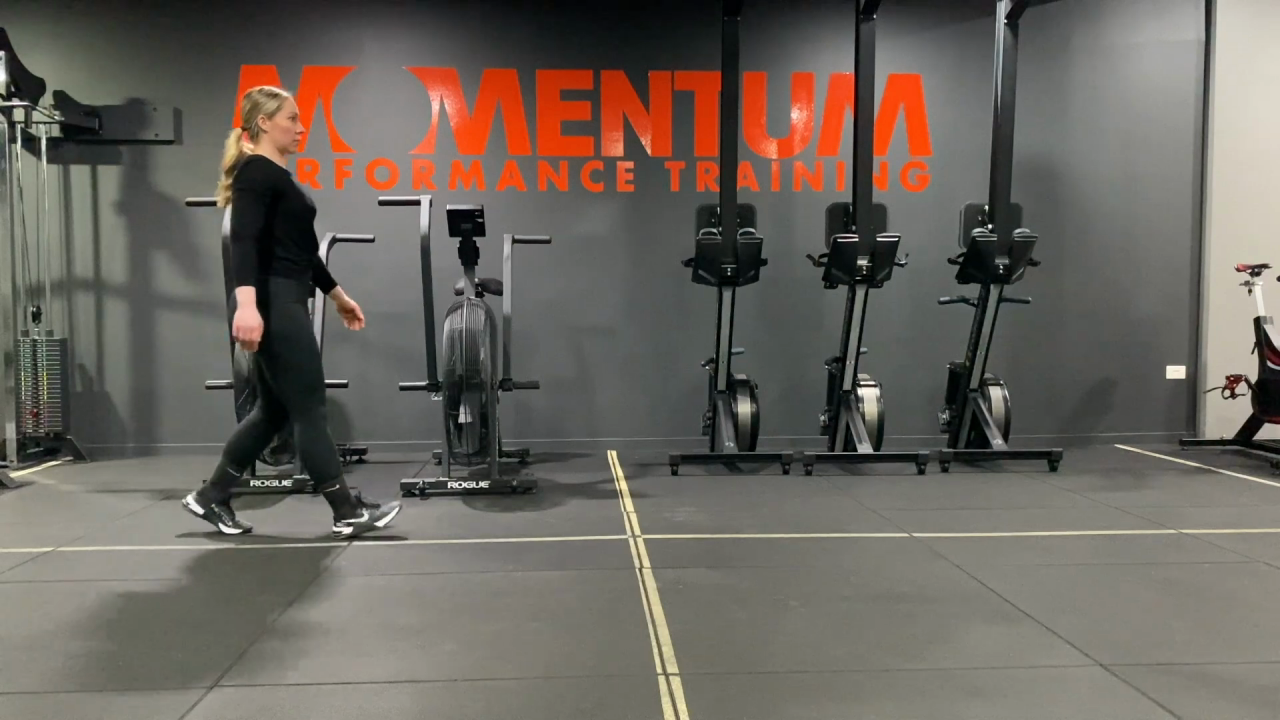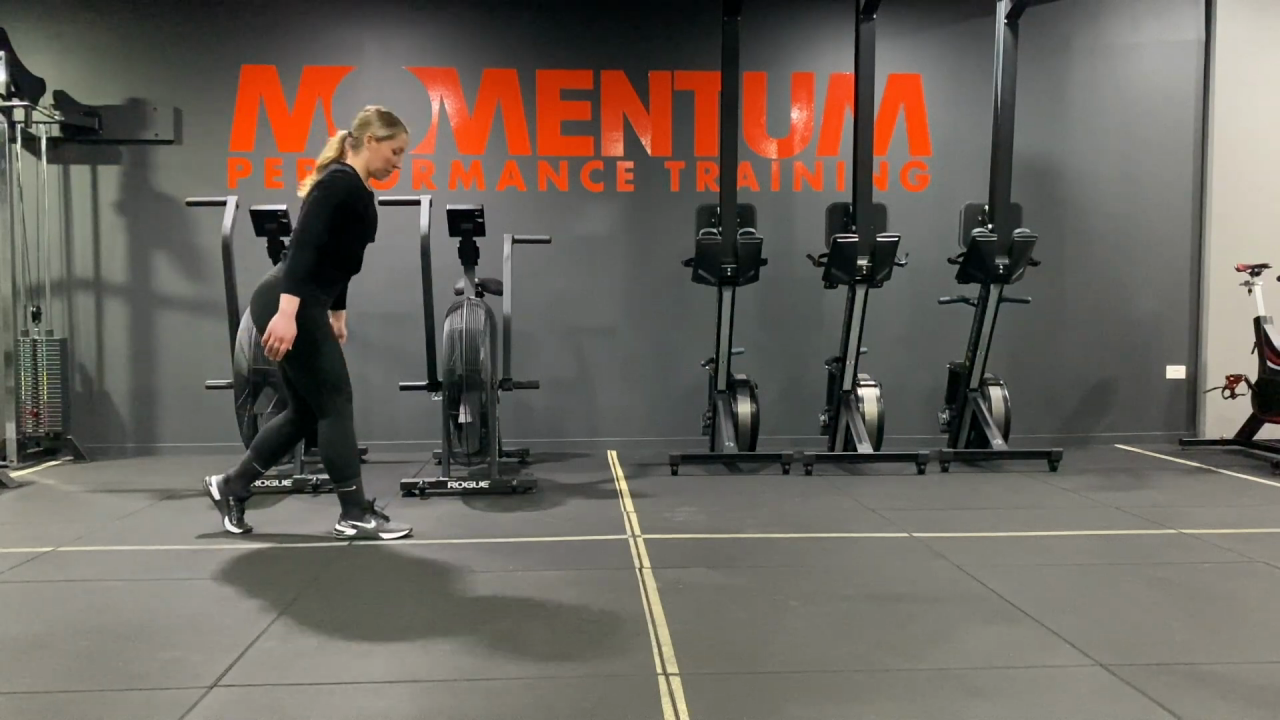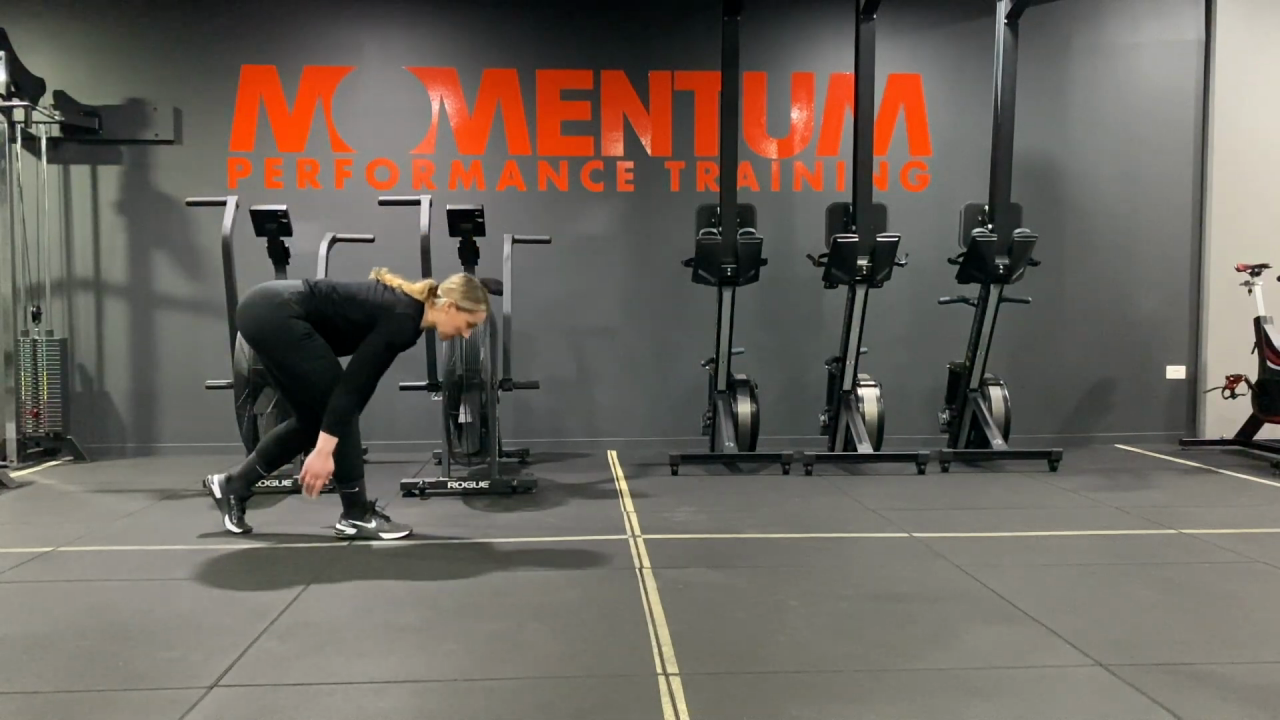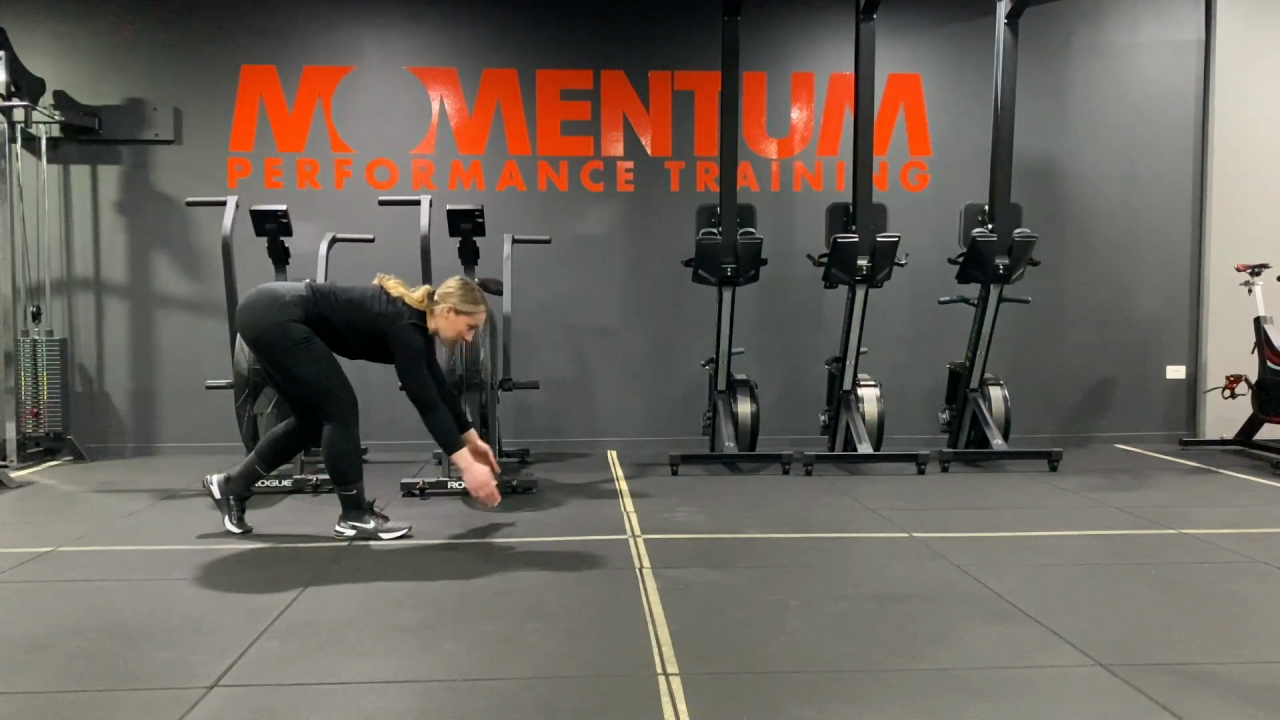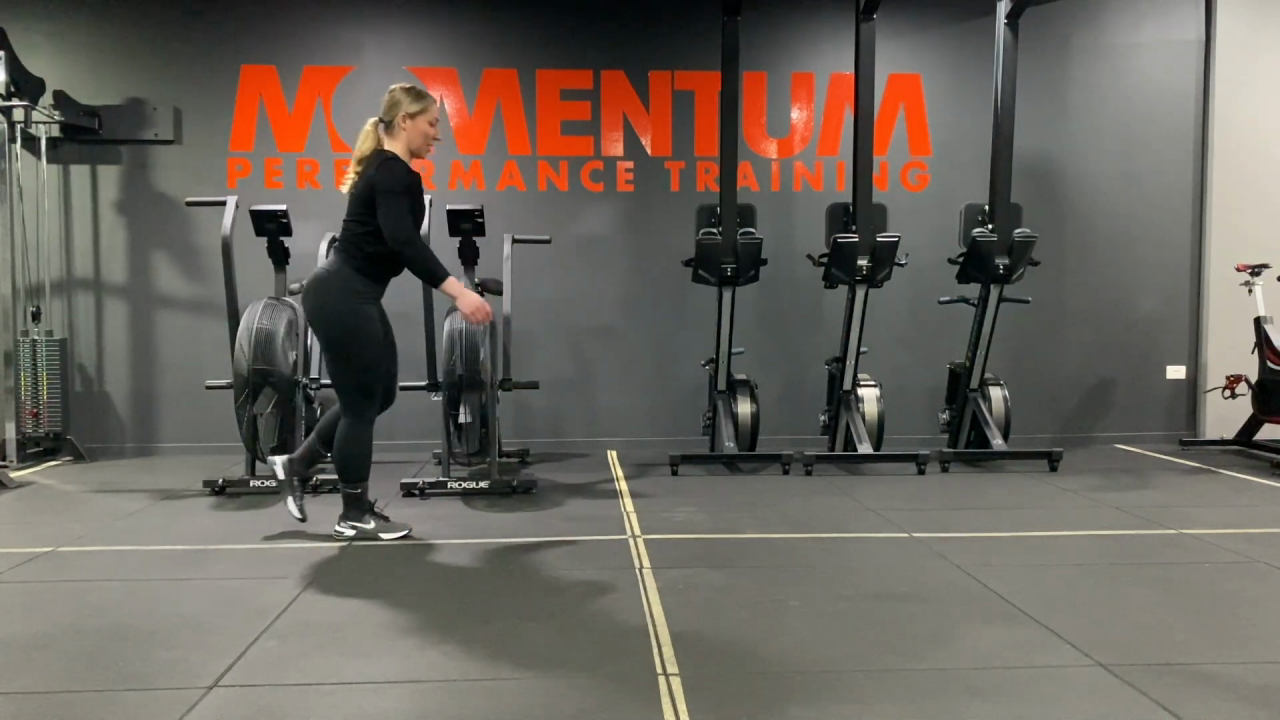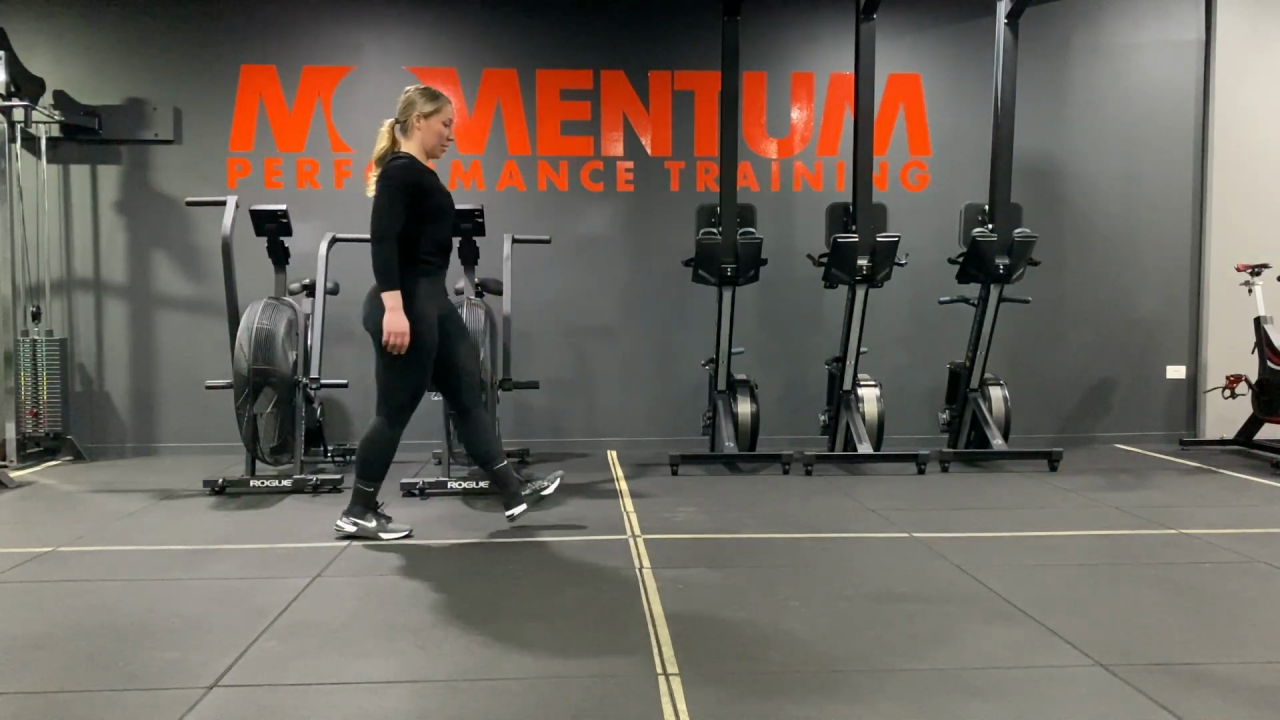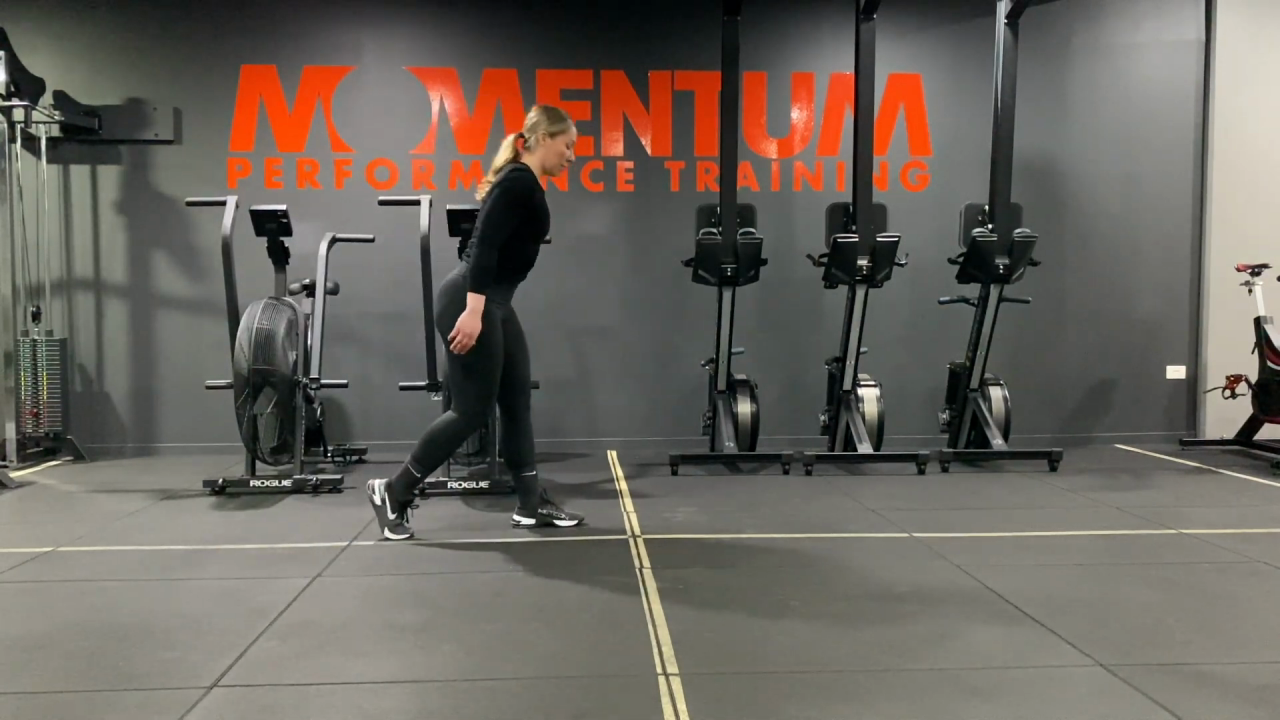
dt=0.7s
person 1, frame 1
left shoulder: (275, 175)
right shoulder: (256, 173)
left elbow: (299, 247)
right elbow: (244, 243)
left wrist: (336, 294)
right wrist: (247, 304)
left hip: (285, 304)
right hip: (273, 305)
left knee: (275, 409)
right knee: (309, 406)
left ankle: (211, 496)
right ankle: (349, 513)
person 1, frame 2
left shoulder: (355, 188)
right shoulder: (340, 183)
right elbow: (304, 246)
left wrist: (337, 316)
right wrist: (288, 315)
left hip: (303, 304)
right hip: (287, 304)
left knee: (309, 408)
right knee: (333, 402)
left ankle: (230, 487)
right ankle: (355, 515)
person 1, frame 3
left shoulder: (406, 309)
right shoulder: (403, 320)
left elbow: (361, 380)
right elbow: (352, 384)
right wrist: (324, 451)
left hip: (267, 313)
right hip: (275, 317)
left knee: (312, 420)
right knee: (333, 413)
left ankle: (233, 486)
right ankle: (357, 515)
person 1, frame 4
left shoulder: (411, 322)
right shoulder: (404, 328)
left elbow: (437, 389)
right elbow: (426, 403)
left wrist: (472, 439)
right wrist: (465, 464)
left hip: (267, 317)
right hip: (274, 320)
left knee: (311, 418)
right knee: (340, 410)
left ankle: (232, 485)
right ankle: (355, 516)
person 1, frame 5
left shoulder: (390, 170)
right shoulder: (391, 172)
left elbow: (400, 240)
right elbow: (403, 241)
left wrist: (451, 286)
right wrist: (455, 290)
left hip: (353, 295)
right hip: (343, 298)
left knee: (377, 394)
right knee: (362, 402)
left ankle: (299, 464)
right ankle: (354, 515)
person 1, frame 6
left shoulder: (421, 174)
right shoulder: (400, 172)
right elbow: (383, 242)
right wrist: (391, 309)
left hip: (433, 302)
right hip: (407, 304)
left knee: (468, 397)
right knee: (396, 409)
left ankle: (513, 491)
right ankle: (358, 512)
person 1, frame 7
left shoulder: (525, 183)
right shoulder: (518, 182)
right elbow: (486, 245)
right wrist: (473, 310)
left hip: (494, 302)
right hip: (474, 302)
left knee: (517, 402)
right knee: (471, 409)
left ankle: (531, 503)
right ankle: (394, 492)
